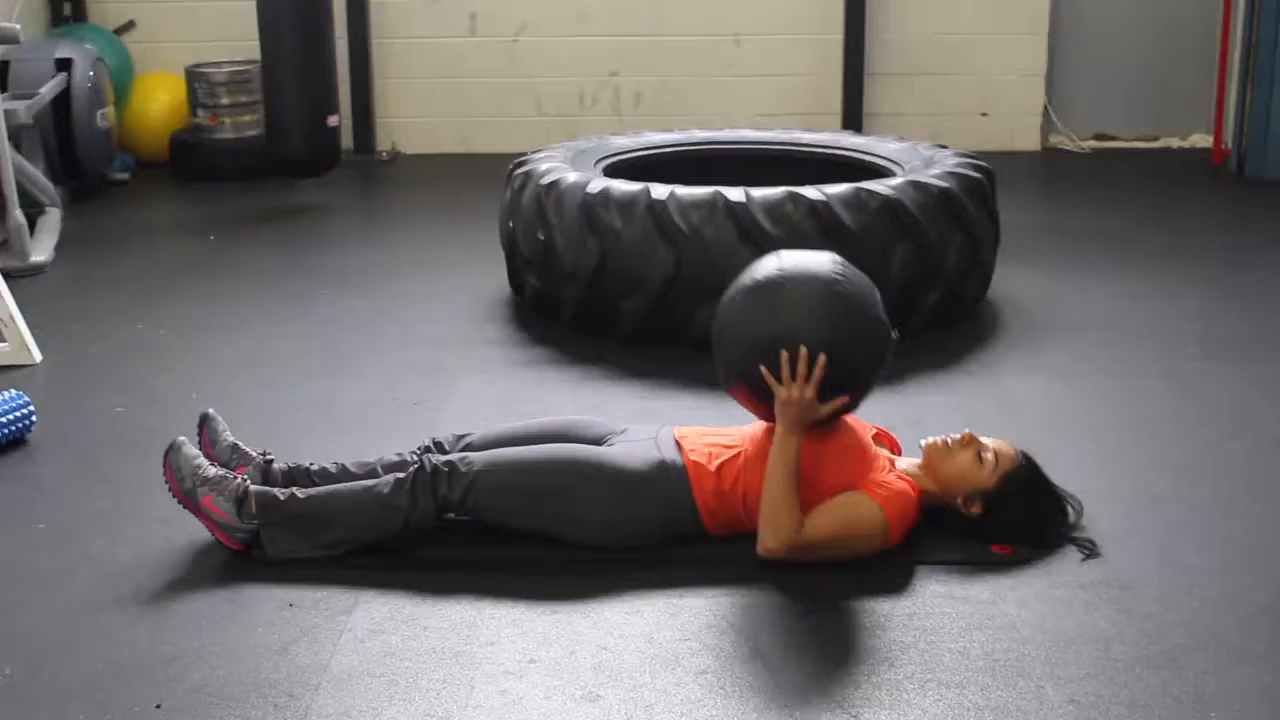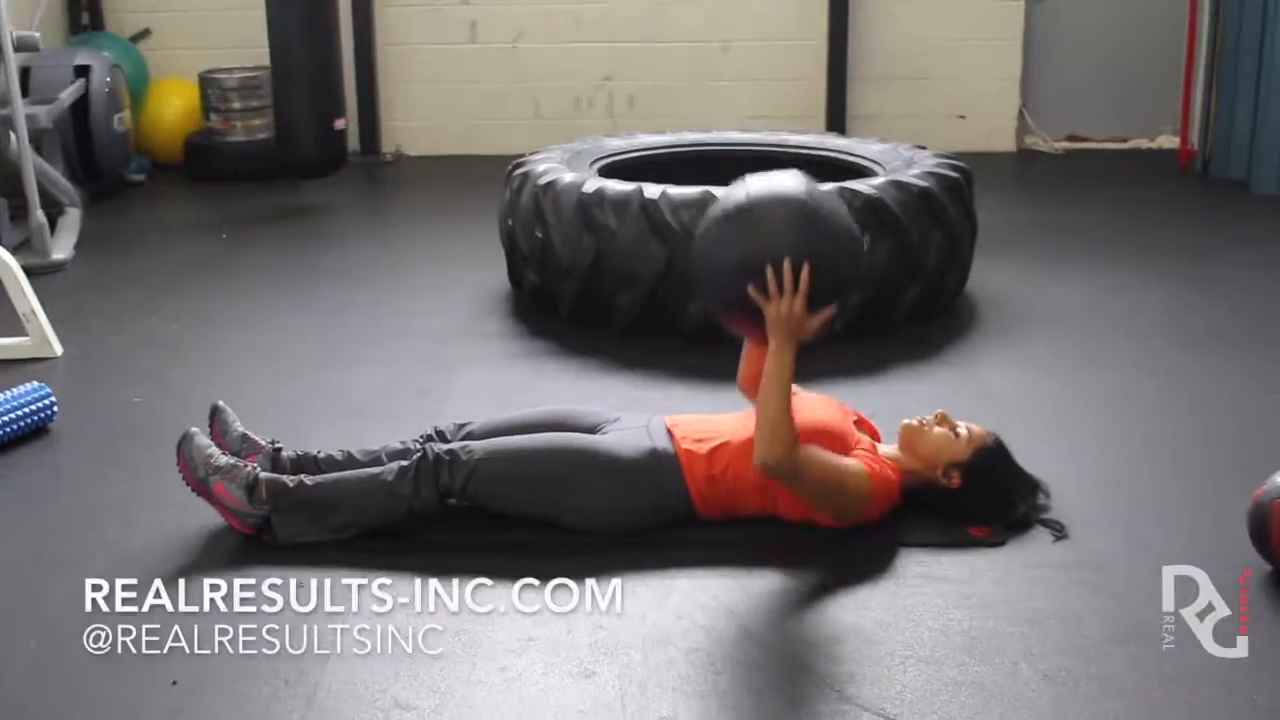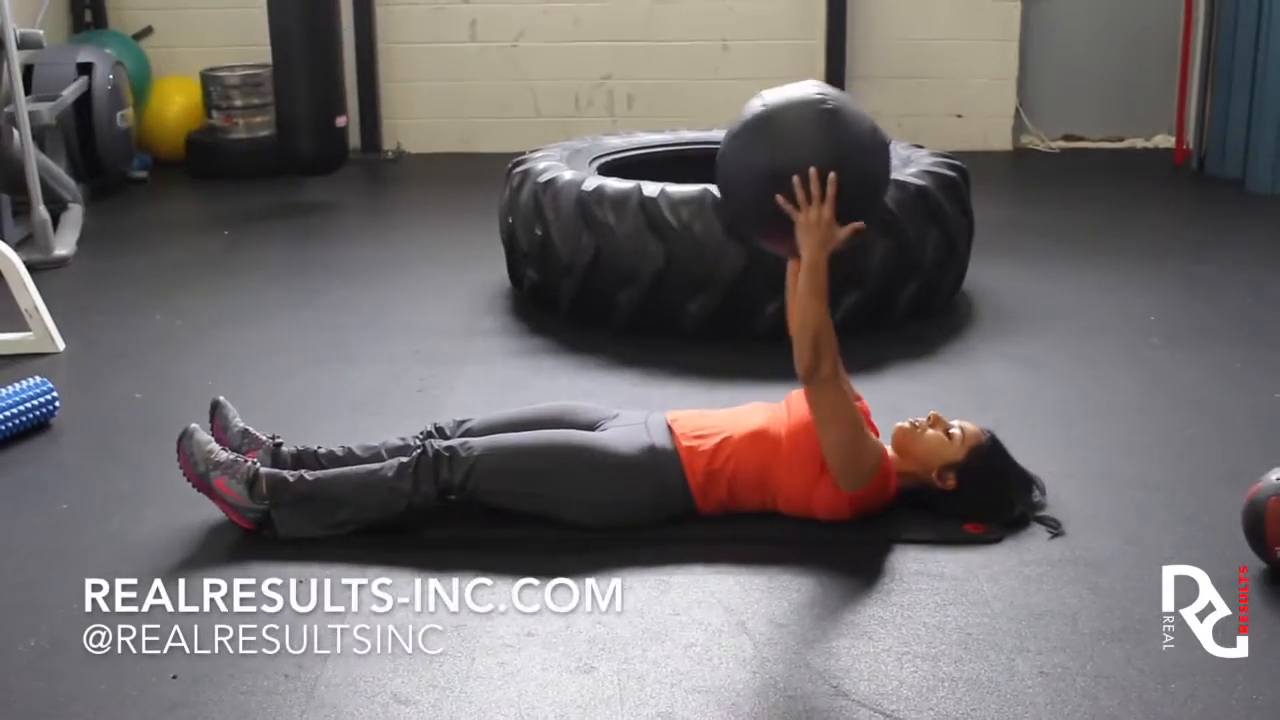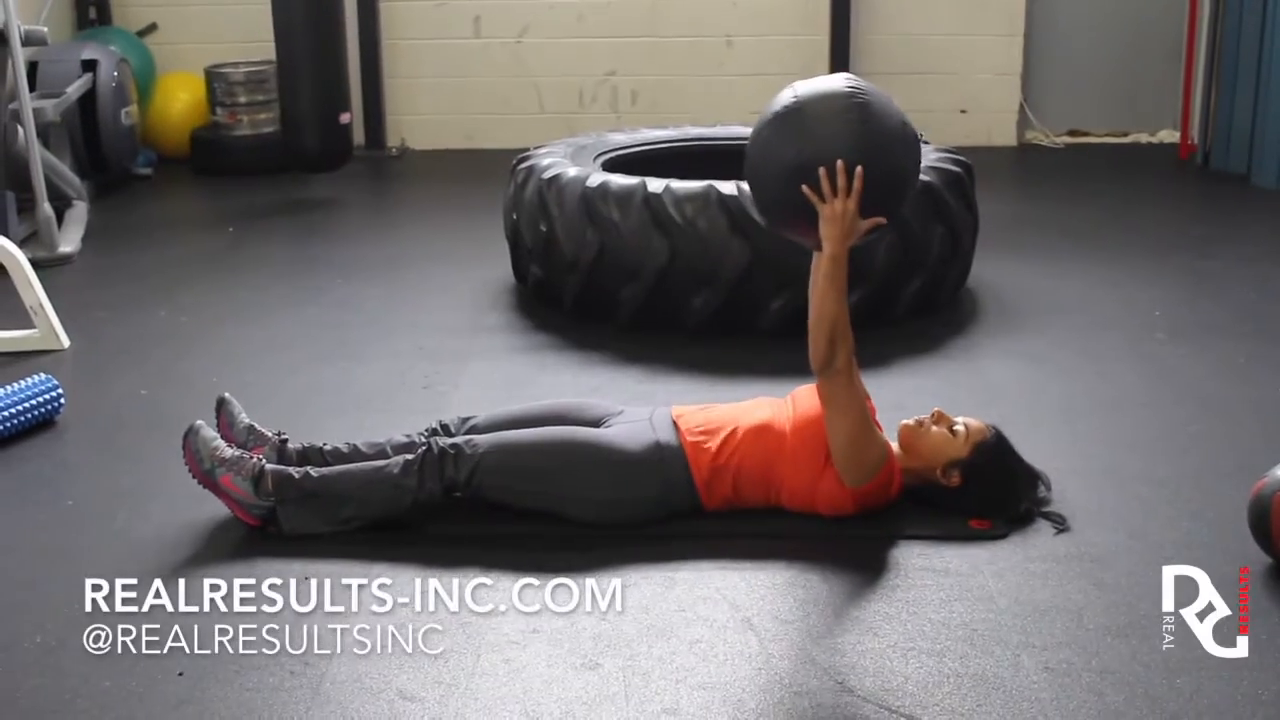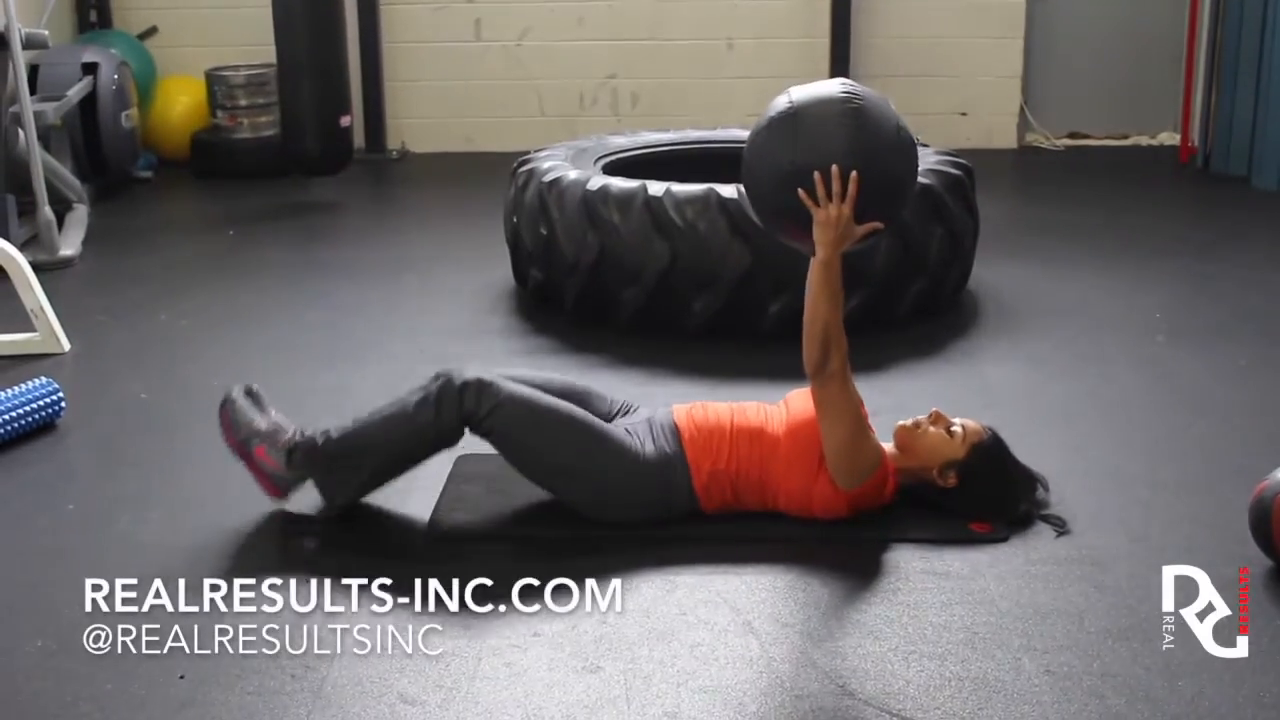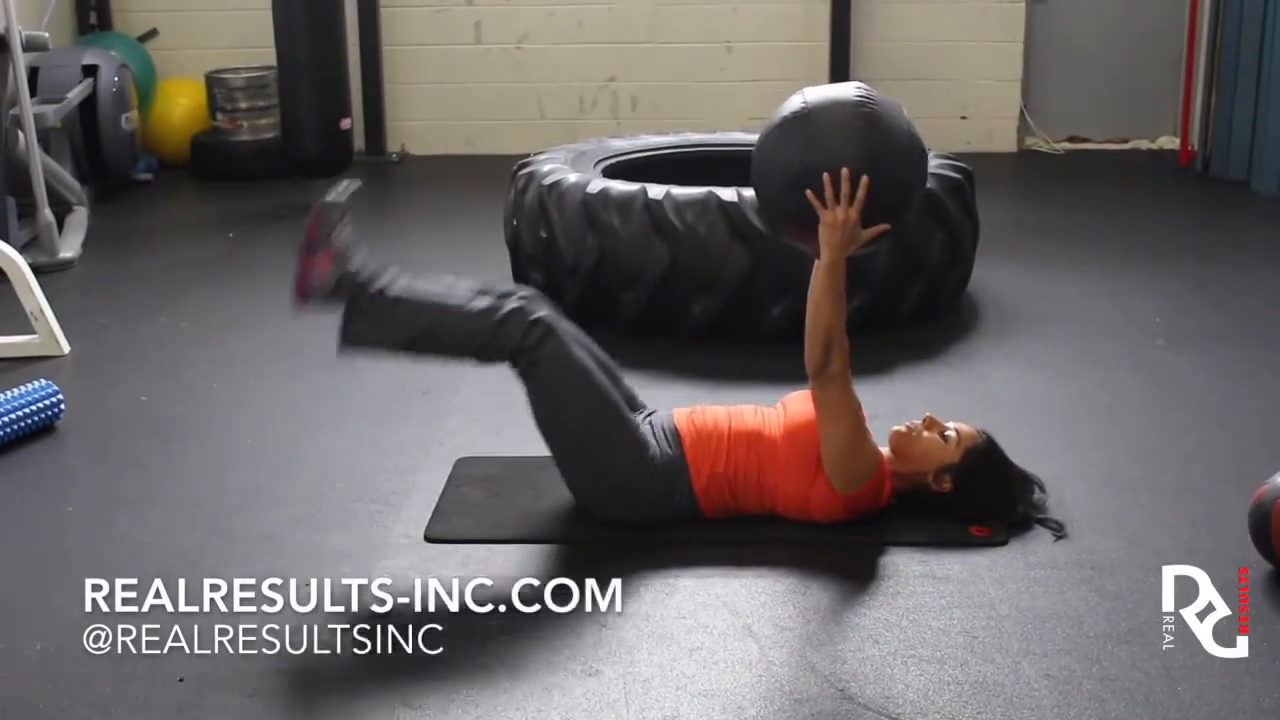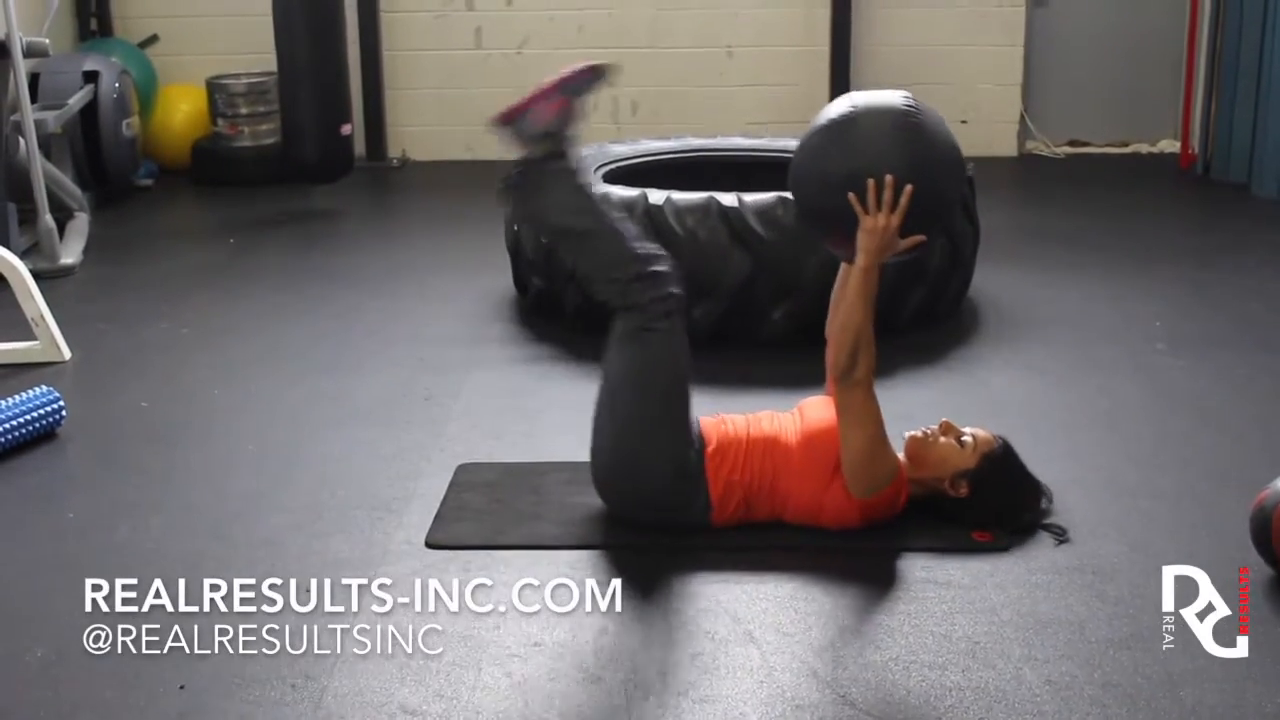
dt=0.3s
person 1, frame 1
left shoulder: (890, 507)
right shoulder: (885, 448)
left elbow: (777, 540)
left wrist: (793, 422)
right wrist: (796, 393)
left hip: (656, 496)
right hip: (661, 449)
left knee: (446, 486)
right knee: (450, 451)
left ankle: (257, 518)
right ankle: (270, 478)
person 1, frame 2
left shoulder: (872, 489)
right shoulder: (864, 435)
left elbow: (771, 458)
right elbow: (754, 388)
left wrist: (785, 337)
right wrist: (771, 320)
left hip: (647, 484)
right hip: (654, 435)
left knee: (445, 475)
right knee: (453, 437)
left ankle: (267, 503)
right ankle: (277, 465)
person 1, frame 3
left shoulder: (866, 479)
right shoulder: (859, 432)
left elbow: (814, 366)
right elbow: (816, 360)
left wrist: (813, 253)
right wrist: (803, 245)
left hip: (646, 481)
right hip: (651, 437)
left knee: (446, 470)
right knee: (451, 435)
left ankle: (267, 500)
right ankle: (278, 460)
person 1, frame 4
left shoulder: (872, 475)
right shoulder: (867, 436)
left elbow: (829, 360)
right elbow: (836, 361)
left wrist: (836, 247)
right wrist: (830, 241)
left hip: (651, 477)
right hip: (657, 431)
left knee: (450, 467)
right knee: (455, 433)
left ankle: (275, 495)
right ankle: (286, 459)
person 1, frame 5
left shoulder: (866, 480)
right shoulder: (864, 446)
left elbow: (824, 367)
right elbow: (830, 371)
left wrist: (828, 252)
right wrist: (829, 243)
left hip: (642, 479)
right hip: (649, 433)
left knee: (469, 391)
right knee: (481, 384)
left ankle: (297, 460)
right ankle: (311, 454)
person 1, frame 6
left shoulder: (860, 483)
right shoulder: (867, 455)
left elbow: (826, 371)
right elbow: (832, 380)
left wrist: (833, 257)
right wrist: (830, 247)
left hip: (644, 480)
right hip: (657, 435)
left knee: (525, 324)
right knee: (525, 315)
left ankle: (353, 287)
right ankle: (360, 288)
person 1, frame 7
left shoulder: (879, 487)
right shoulder: (881, 468)
left elbow: (850, 374)
right elbow: (844, 360)
left wrist: (869, 259)
right wrist: (858, 244)
left hip: (662, 488)
right hip: (678, 460)
left knee: (648, 295)
right knee: (638, 290)
left ankle: (541, 156)
right ankle: (540, 165)
